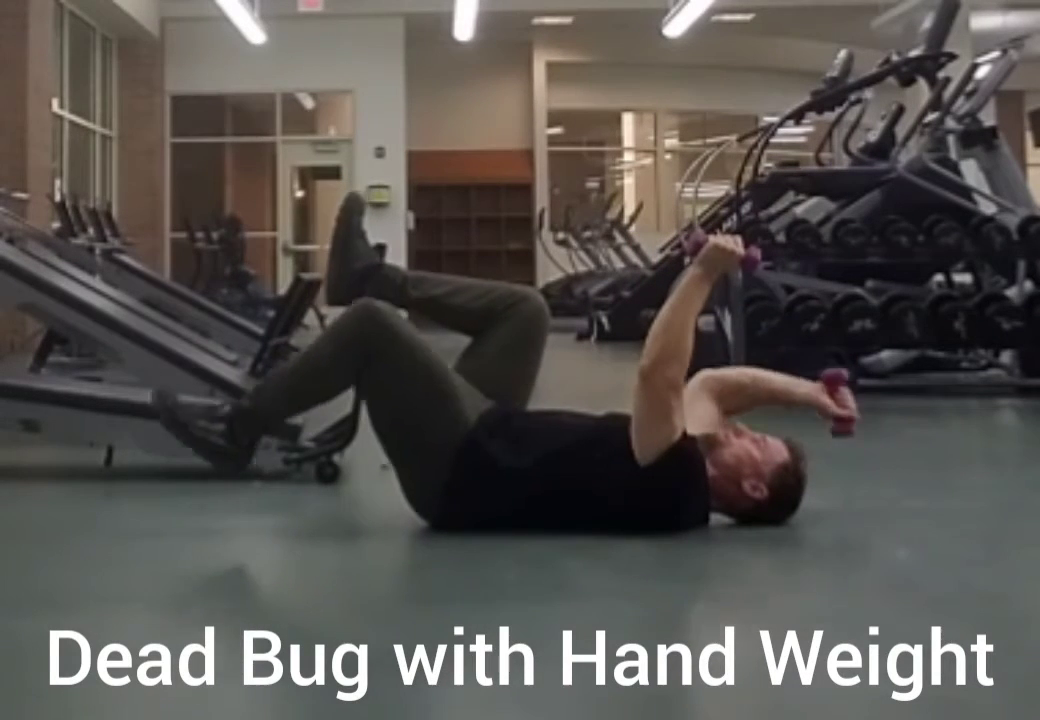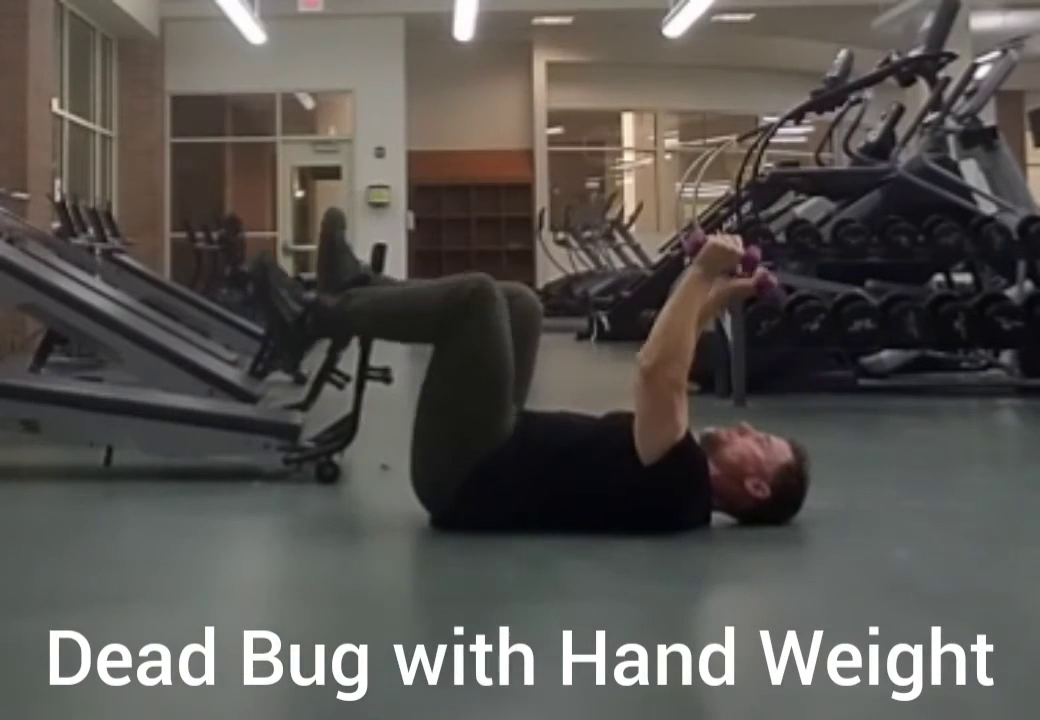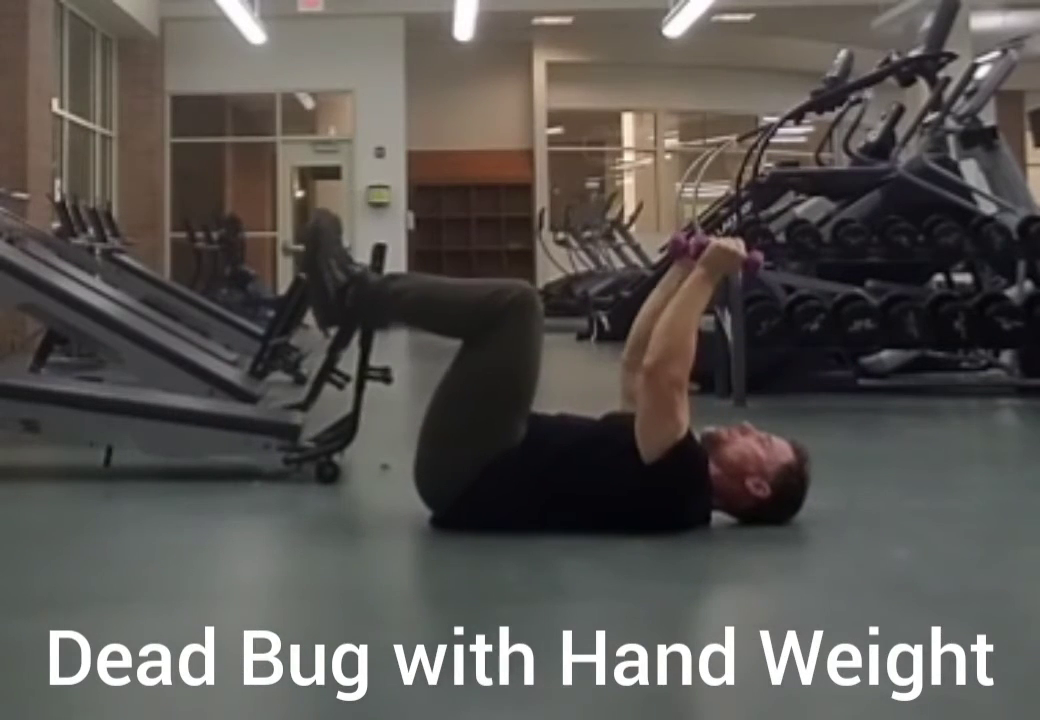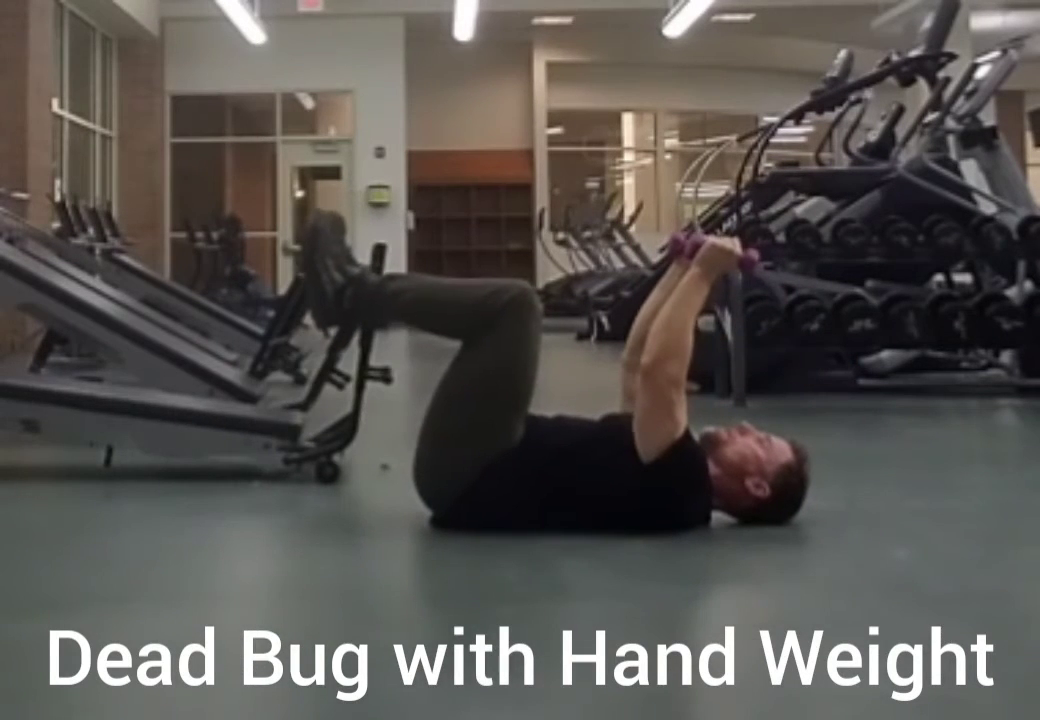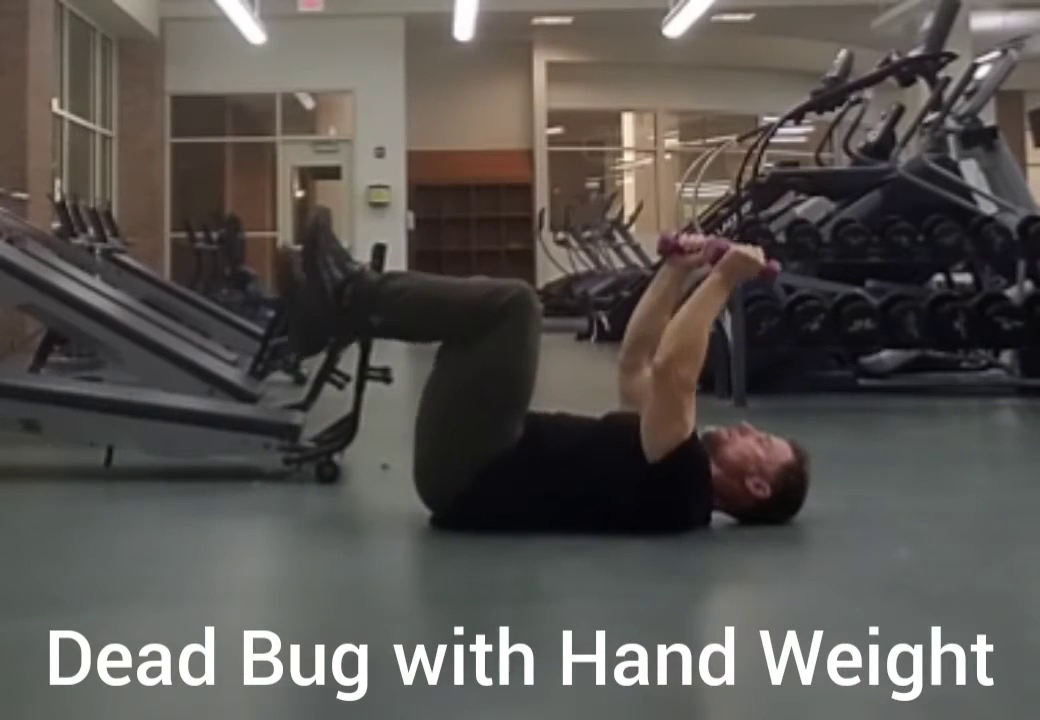
dt=0.4s
person 1, frame 1
left shoulder: (675, 487)
right shoulder: (689, 464)
left elbow: (659, 375)
right elbow: (713, 383)
left wrist: (702, 274)
right wrist: (812, 394)
left hip: (462, 471)
right hip: (490, 439)
left knee: (370, 327)
right knee: (525, 308)
left ankle: (235, 434)
right ankle: (378, 278)
person 1, frame 2
left shoulder: (680, 487)
right shoulder: (697, 467)
left elbow: (658, 374)
right elbow: (657, 367)
left wrist: (700, 275)
right wrist: (717, 295)
left hip: (468, 478)
right hip: (501, 462)
left knee: (478, 296)
right knee: (515, 305)
left ankle: (338, 309)
right ankle: (357, 292)
person 1, frame 3
left shoulder: (680, 486)
right shoulder: (675, 461)
left elbow: (663, 374)
right elbow: (637, 362)
left wrist: (707, 277)
right wrist: (683, 269)
left hip: (468, 479)
right hip: (481, 472)
left knee: (515, 304)
right knee: (511, 309)
left ankle: (354, 294)
right ankle: (358, 293)
person 1, frame 4
left shoulder: (679, 485)
right shoulder: (673, 460)
left elbow: (659, 373)
right elbow: (637, 361)
left wrist: (702, 275)
right wrist: (682, 269)
left hip: (469, 480)
right hip: (479, 470)
left knee: (512, 303)
right knee: (505, 310)
left ankle: (353, 294)
right ankle: (353, 296)
person 1, frame 5
left shoulder: (682, 487)
right shoulder: (674, 456)
left elbow: (672, 373)
right elbow: (637, 360)
left wrist: (723, 280)
right wrist: (676, 270)
left hip: (468, 481)
right hip: (475, 472)
left knee: (511, 303)
right knee: (483, 307)
left ankle: (353, 293)
right ankle: (343, 310)
